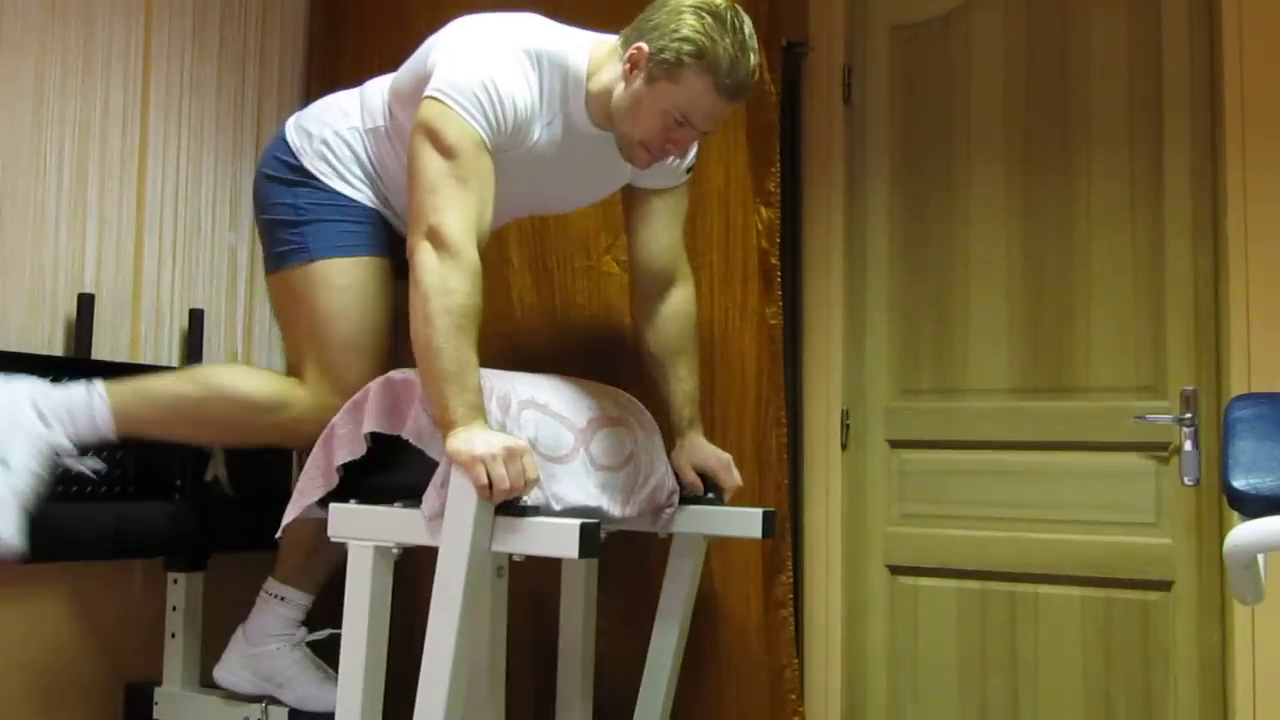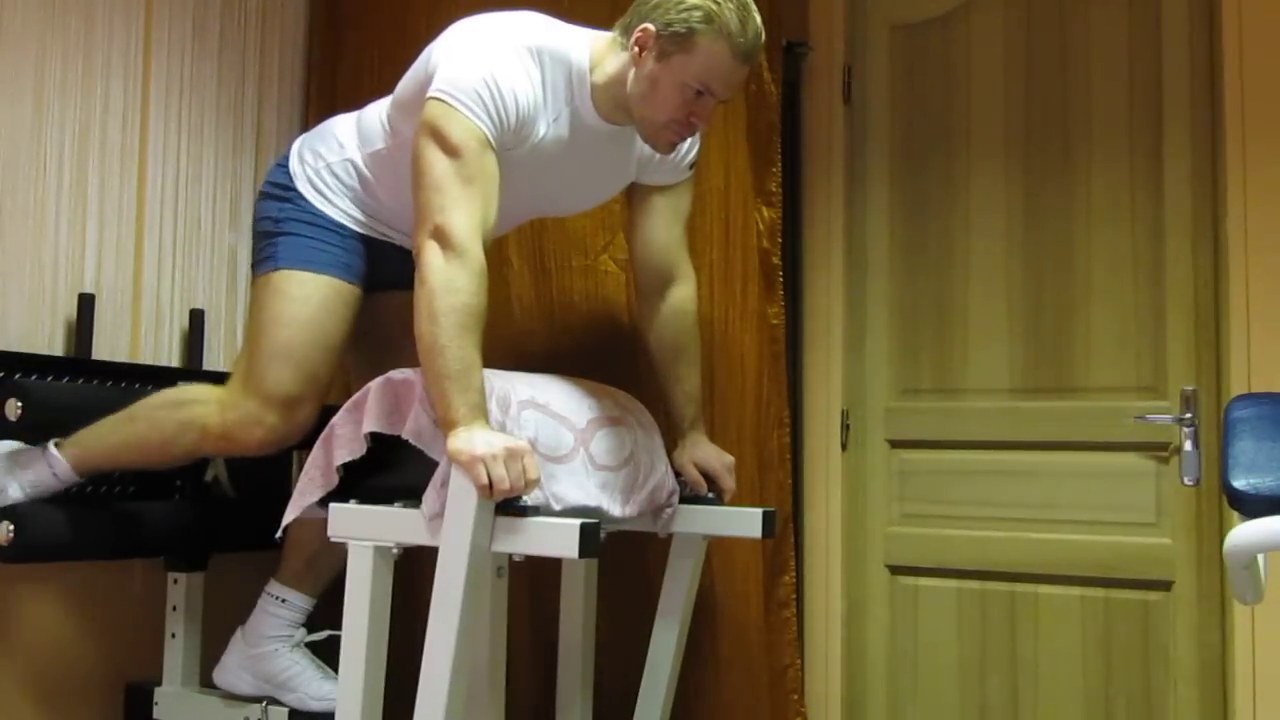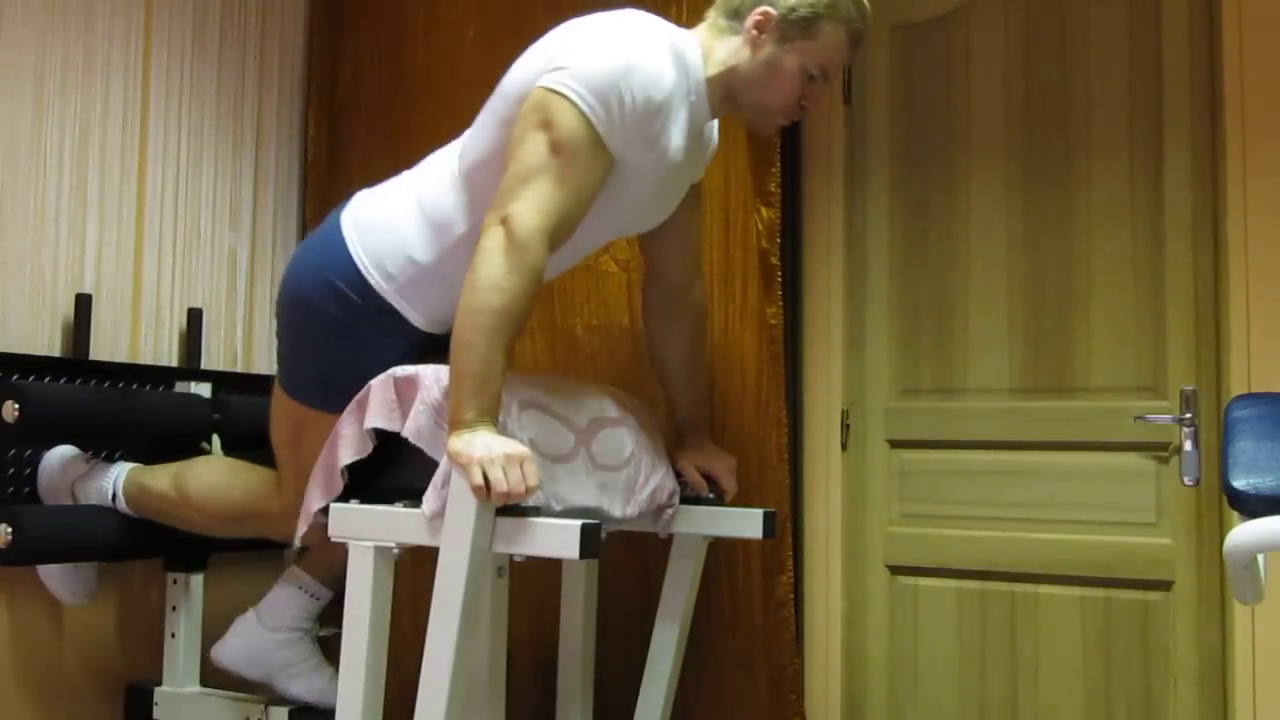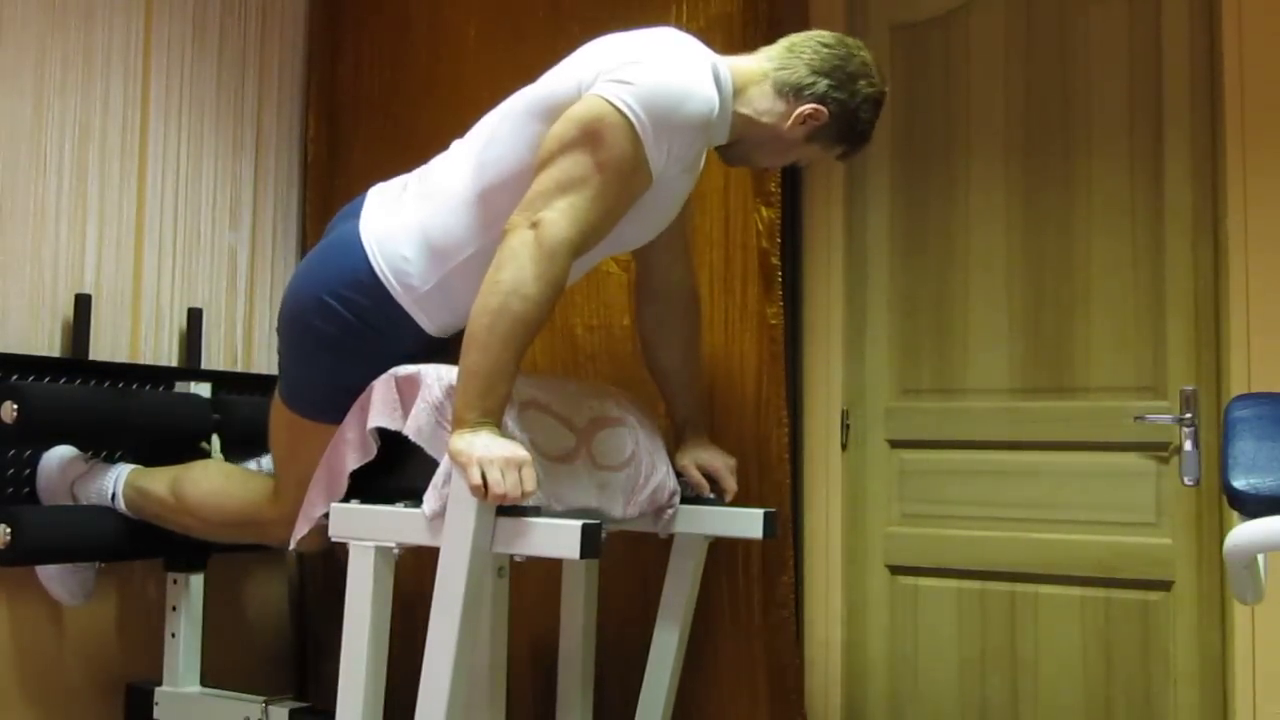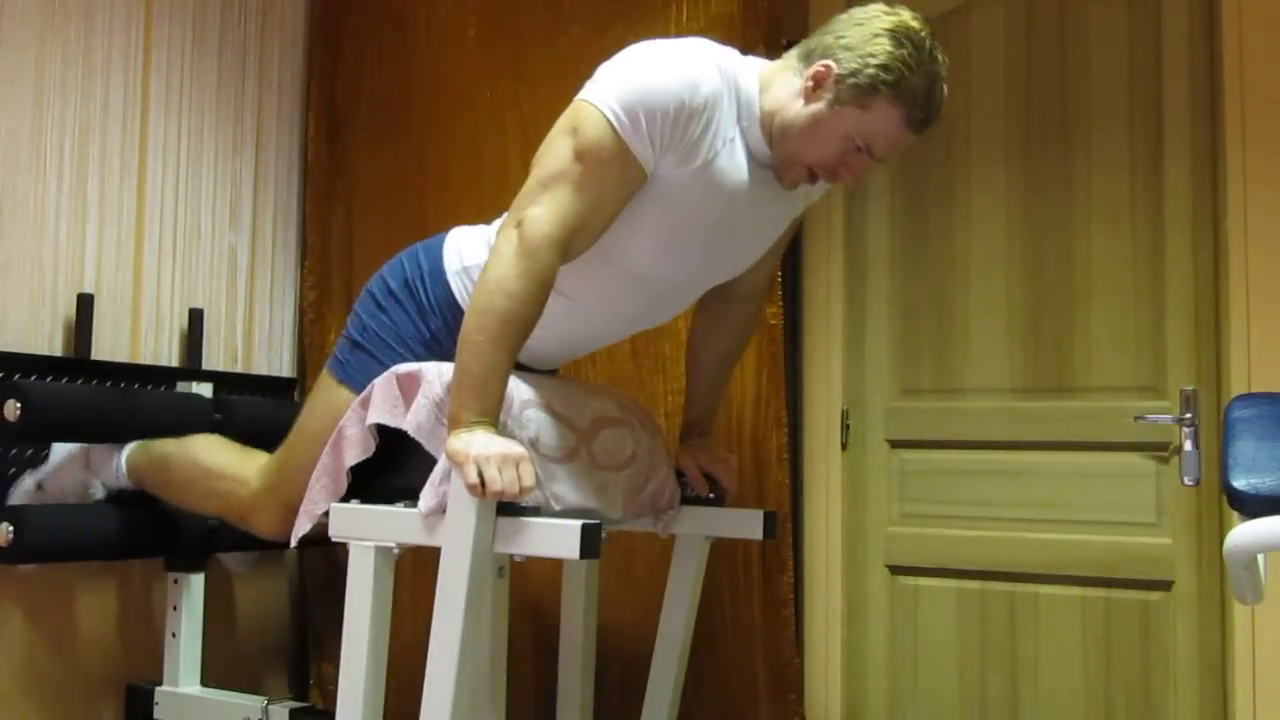
dt=1s
person 1, frame 1
left shoulder: (662, 135)
right shoulder: (494, 67)
left elbow: (665, 286)
right elbow: (444, 246)
left wrist: (687, 431)
right wrist: (463, 425)
left hip: (400, 214)
right hip: (327, 173)
right knee: (333, 401)
left ankle: (265, 643)
person 1, frame 2
left shoulder: (665, 141)
right shoulder: (497, 65)
left elbow: (666, 285)
right elbow: (451, 245)
left wrist: (690, 432)
right wrist: (466, 424)
left hip: (410, 242)
right hip: (328, 199)
right knee: (268, 416)
left ankle: (265, 643)
person 1, frame 3
left shoulder: (696, 121)
left elbow: (676, 289)
right elbow: (516, 237)
left wrist: (693, 435)
right wrist: (471, 427)
left hip: (421, 300)
right hip: (362, 285)
right knee: (303, 504)
left ankle: (276, 632)
right ankle: (91, 482)
person 1, frame 4
left shoulder: (687, 112)
right shoulder: (672, 88)
left elbow: (667, 286)
right elbow: (539, 239)
left wrist: (689, 431)
right wrist: (475, 427)
left hip: (407, 273)
right hip: (366, 295)
right knee: (299, 517)
left ankle: (280, 458)
right ankle: (96, 481)
person 1, frame 5
left shoulder: (802, 178)
right shoulder: (675, 85)
left elbow: (736, 295)
right elbow: (533, 239)
left wrist: (695, 432)
right wrist: (469, 424)
left hip: (525, 358)
right hip: (442, 307)
right knee: (278, 504)
left ankle: (233, 499)
right ankle: (101, 463)
